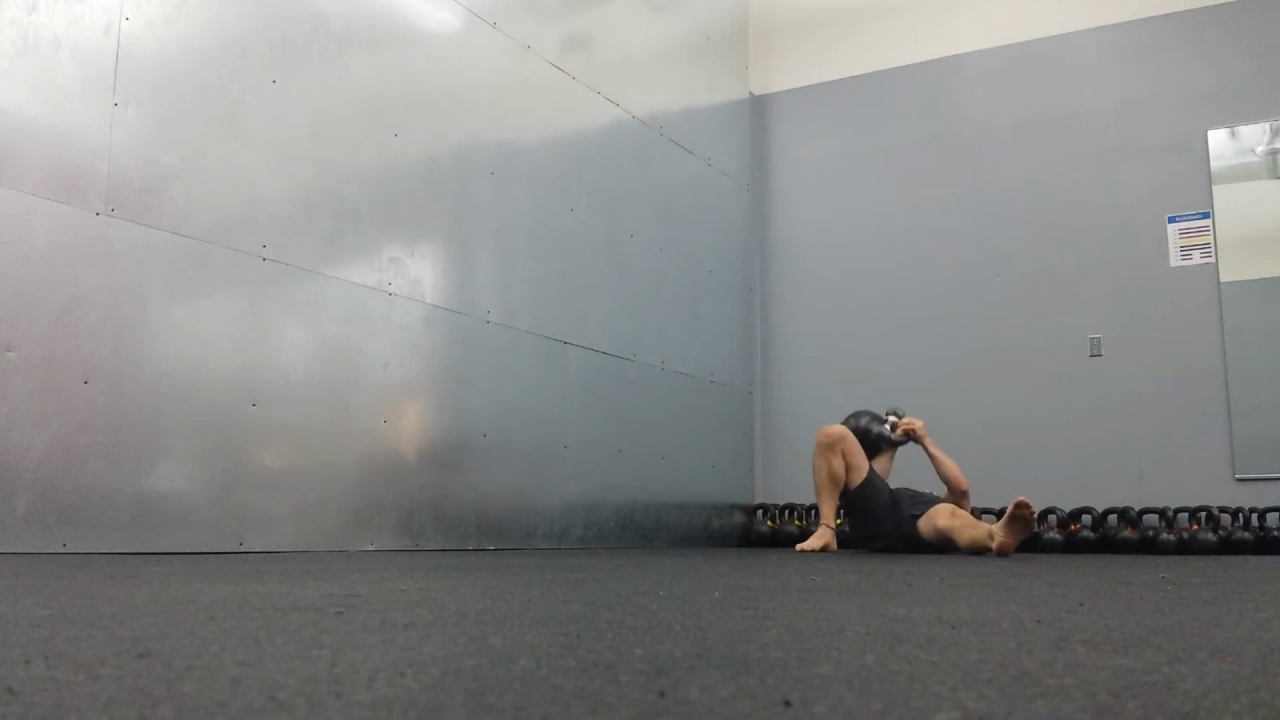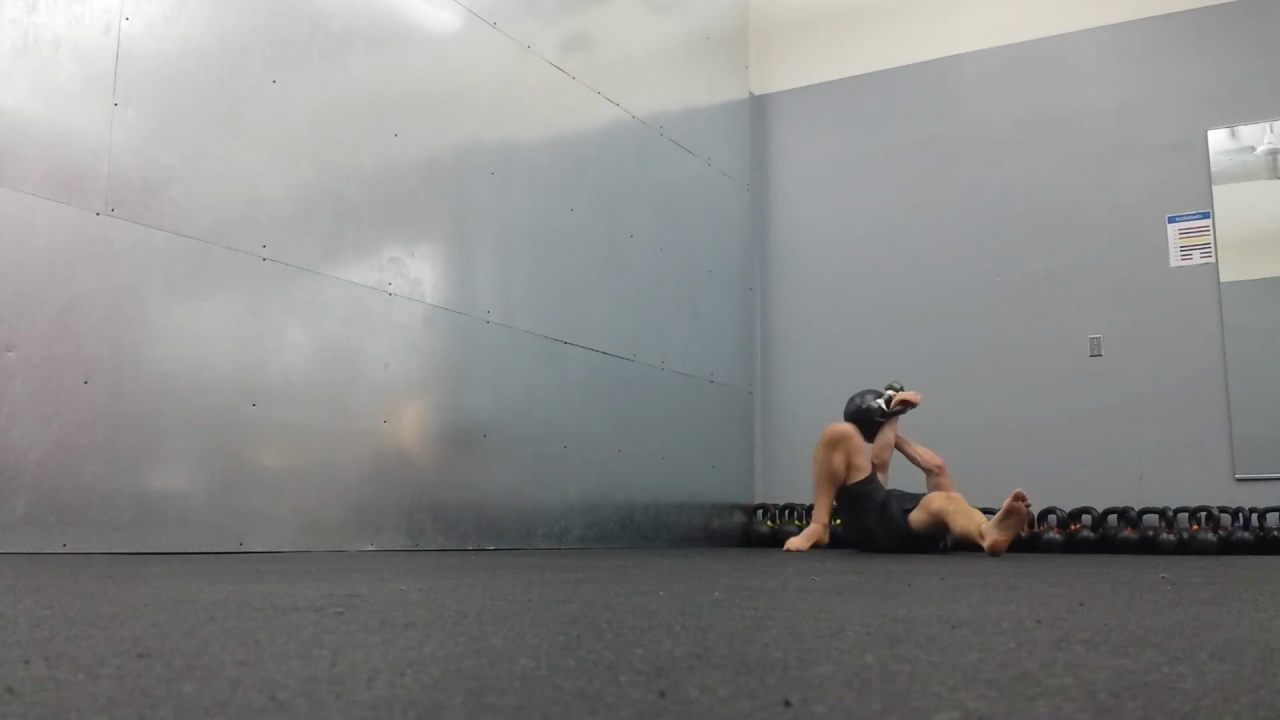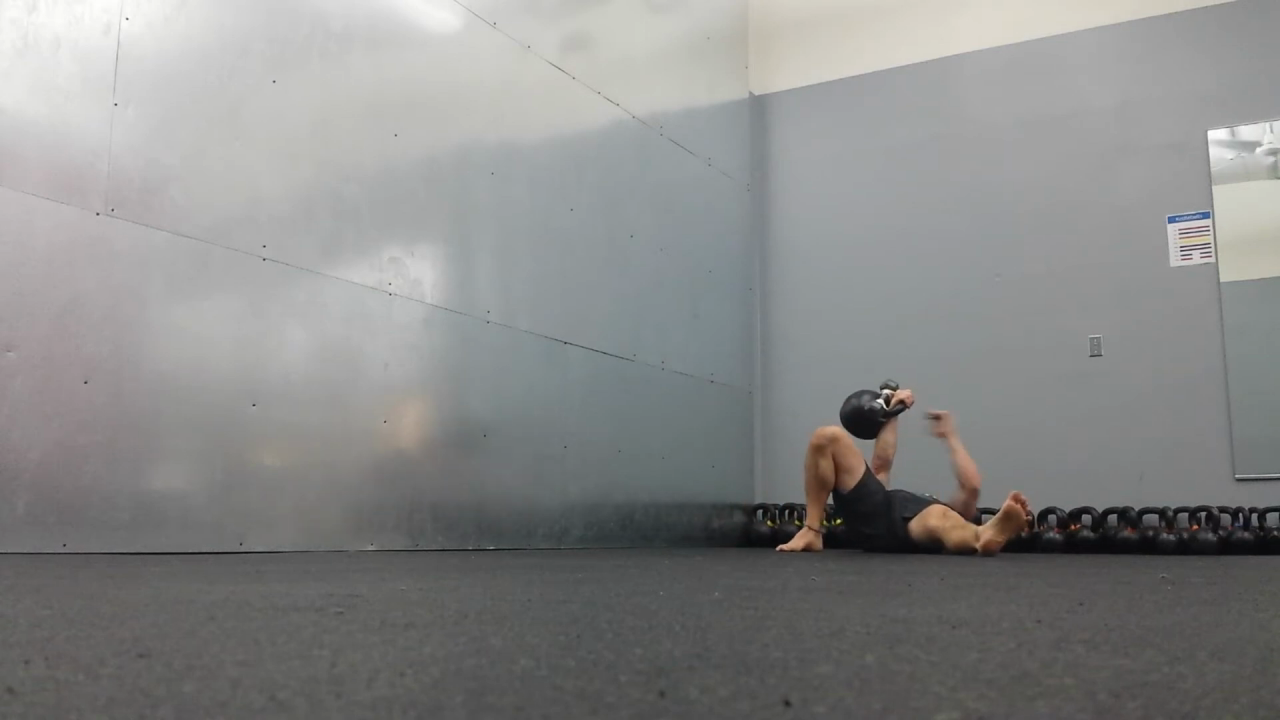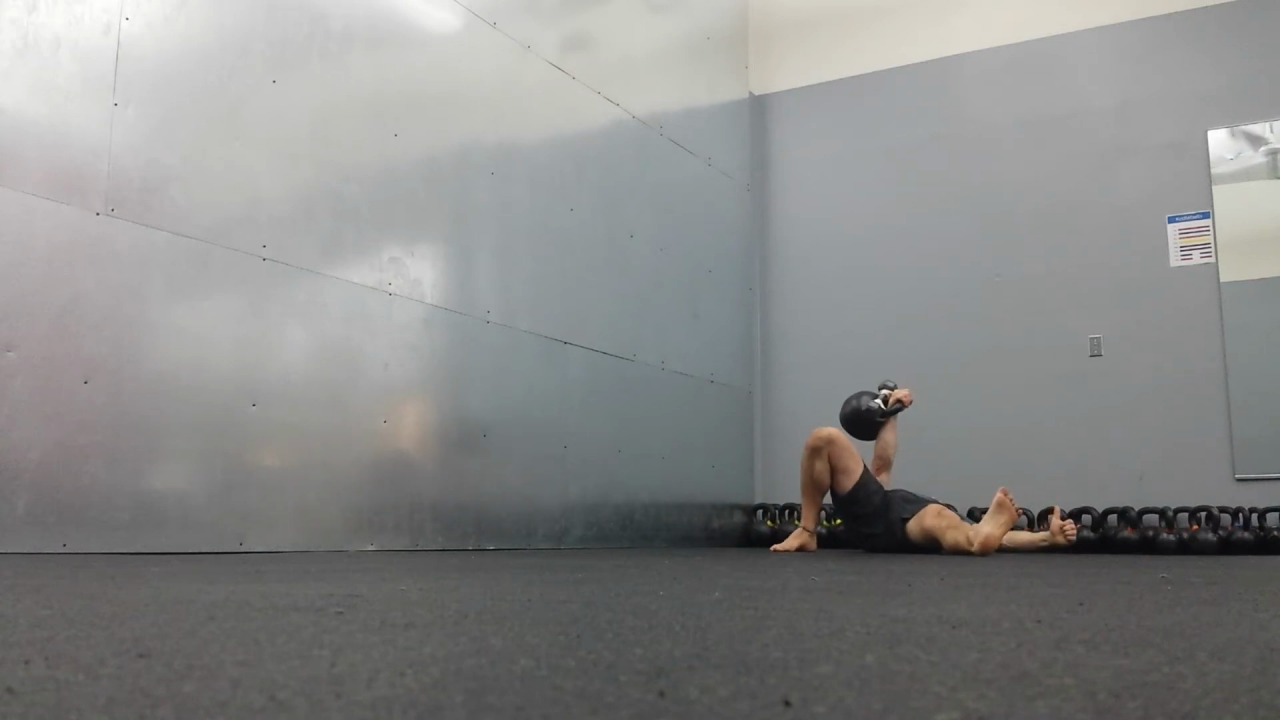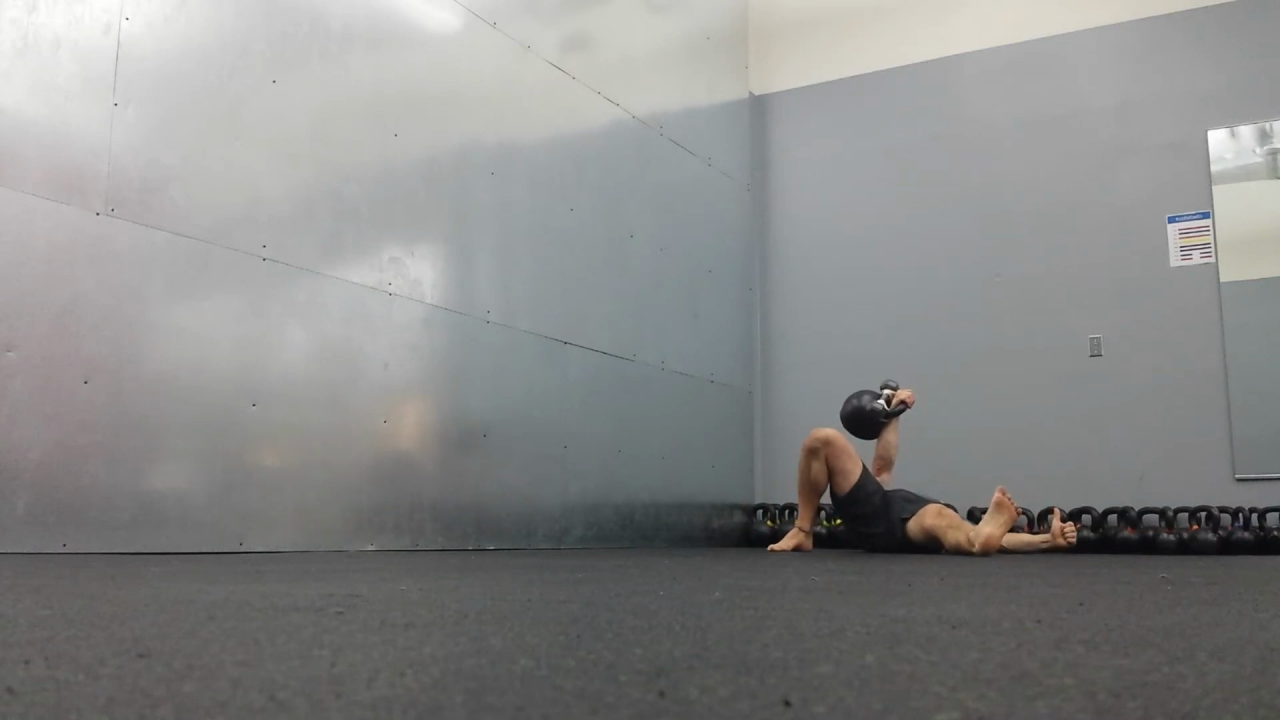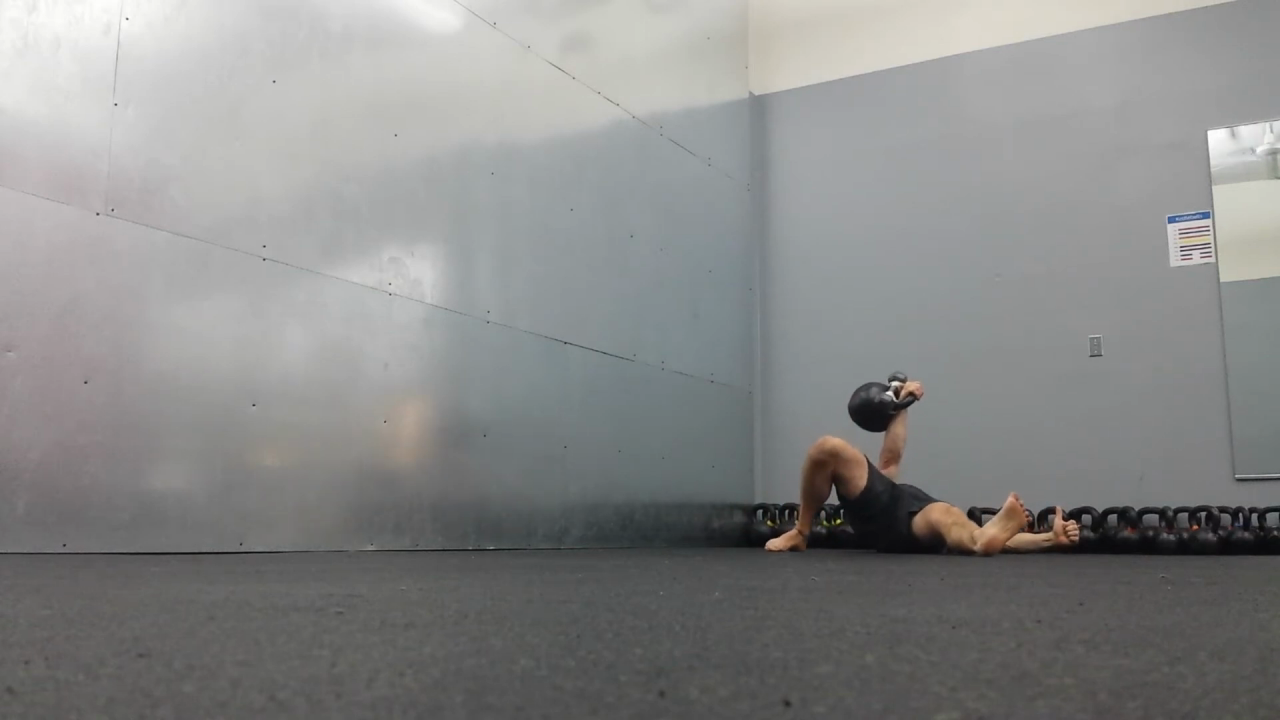
dt=0.7s
person 1, frame 1
left shoulder: (944, 509)
left elbow: (961, 488)
right elbow: (872, 485)
left wrist: (925, 442)
right wrist: (890, 441)
left hip: (919, 530)
right hip: (880, 521)
left knee: (948, 516)
right knee: (833, 436)
left ankle: (998, 535)
right ankle: (826, 532)
person 1, frame 2
left shoulder: (935, 505)
left elbow: (936, 468)
right elbow: (878, 464)
left wrist: (895, 438)
right wrist: (892, 416)
left hip: (910, 532)
right hip: (871, 519)
left knee: (942, 501)
right knee: (839, 433)
left ankle: (990, 534)
right ankle: (818, 527)
person 1, frame 3
left shoulder: (952, 514)
left elbow: (971, 484)
right elbow: (880, 465)
left wrist: (950, 437)
right wrist: (893, 414)
left hip: (910, 530)
right hip: (874, 517)
left knee: (939, 518)
right knee: (828, 437)
left ankle: (986, 536)
right ankle: (812, 532)
person 1, frame 4
left shoulder: (949, 521)
left elbow: (1000, 536)
right elbow: (881, 466)
left wrist: (1049, 537)
right wrist: (891, 412)
left hip: (908, 533)
right hip: (873, 515)
right knee: (825, 438)
left ankle: (978, 539)
right ankle: (805, 533)
person 1, frame 5
left shoulder: (946, 521)
right shoulder: (884, 501)
left elbow: (1000, 541)
right elbow: (882, 466)
left wrist: (1050, 540)
right wrist: (893, 412)
left hip: (909, 530)
right hip: (873, 512)
right knee: (822, 440)
left ankle: (977, 538)
right ankle: (802, 532)
person 1, frame 6
left shoulder: (947, 517)
right shoulder: (900, 493)
left elbow: (1005, 540)
right elbow: (890, 460)
left wrist: (1052, 538)
right wrist: (901, 405)
left hip: (913, 530)
right hip: (881, 508)
right knee: (829, 448)
